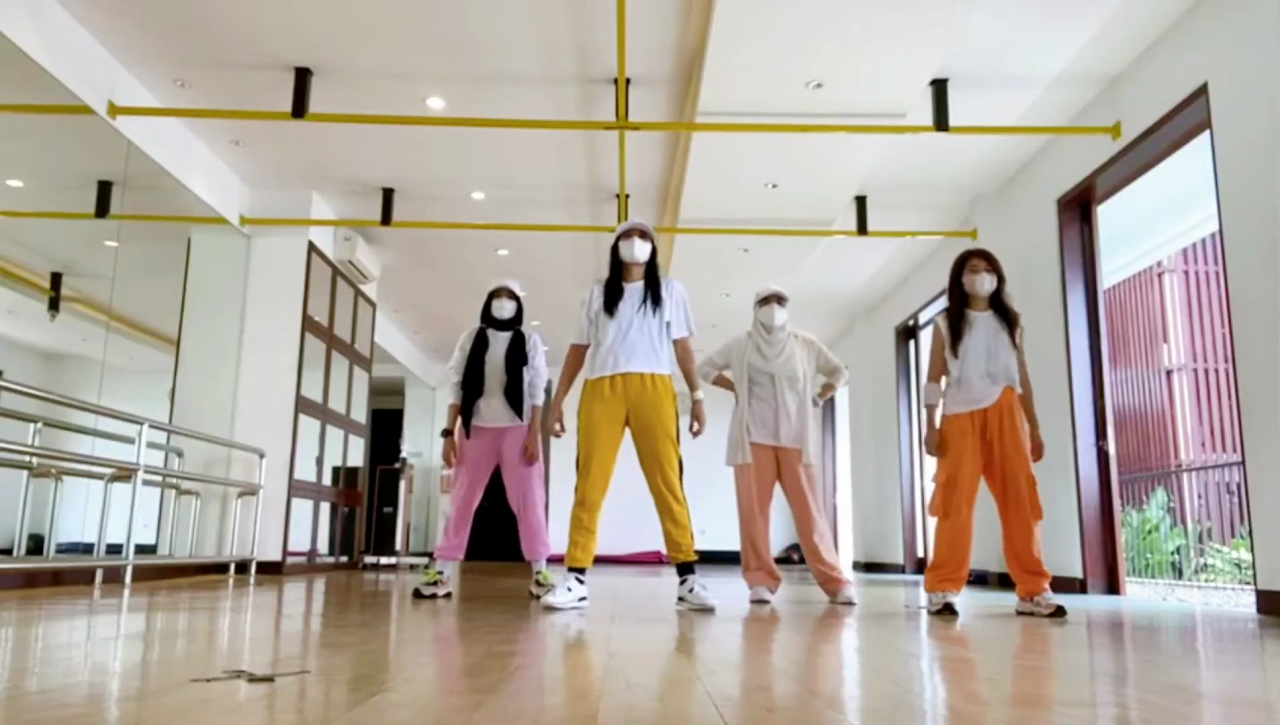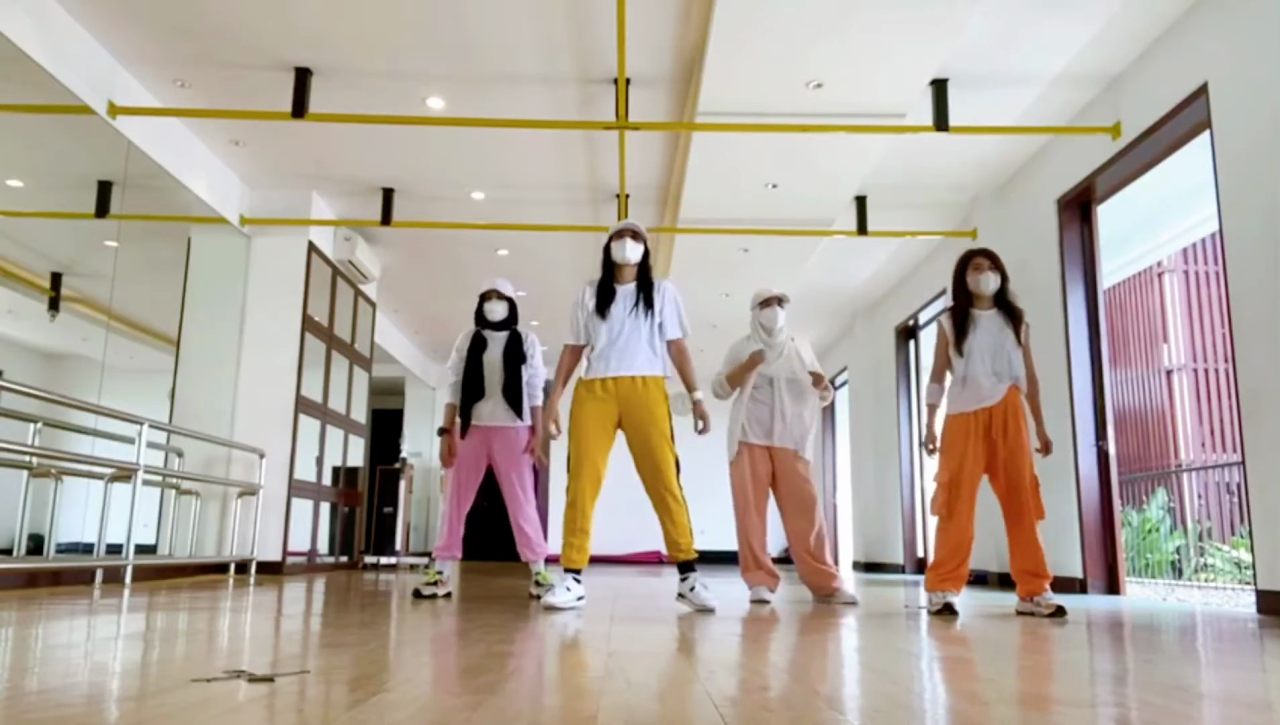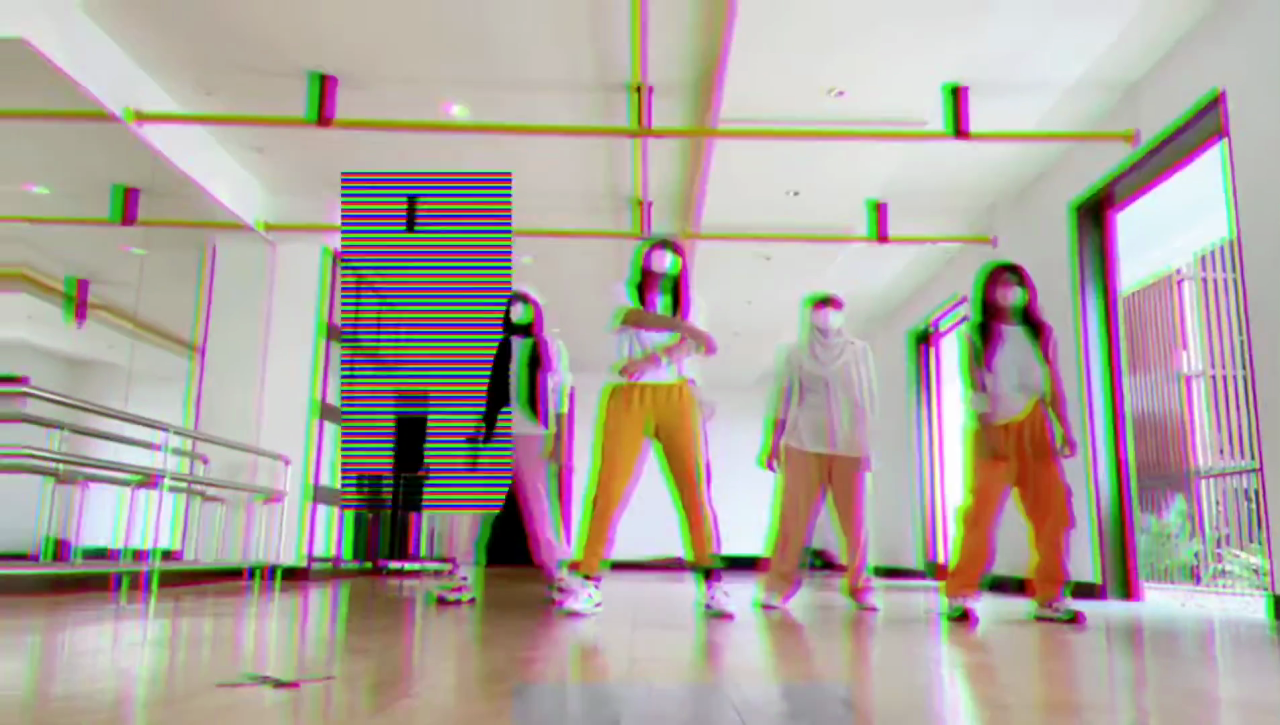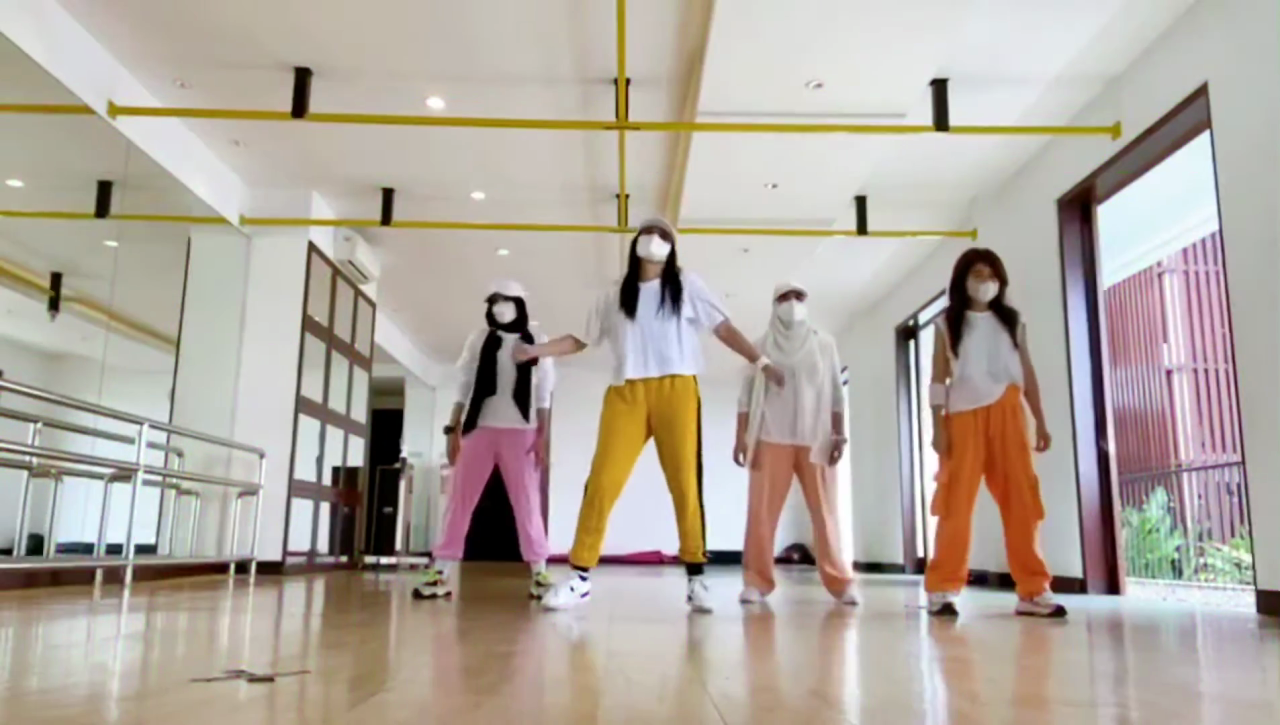
dt=1s
person 1, frame 1
left shoulder: (669, 290)
right shoulder: (598, 293)
left elbow: (682, 345)
right elbow: (579, 348)
left wrist: (697, 395)
right wrist: (557, 400)
left hip: (653, 388)
right hip: (601, 391)
left knee: (667, 480)
right knee: (589, 483)
left ankle: (687, 579)
right ankle: (576, 580)
person 1, frame 2
left shoulder: (662, 291)
right shoulder: (590, 293)
left elbow: (676, 346)
right elbow: (573, 348)
left wrist: (696, 396)
right wrist: (552, 399)
left hip: (645, 390)
right hip: (594, 392)
left knee: (664, 480)
right knee: (582, 482)
left ankle: (688, 576)
right ankle: (572, 579)
person 1, frame 3
left shoulder: (687, 297)
right shoulder: (624, 293)
left elbow: (692, 348)
right elbow: (632, 318)
left wrist: (650, 358)
right wrist: (686, 329)
left hip: (676, 397)
right hip: (628, 398)
left knee: (694, 491)
right knee: (609, 490)
left ankle: (713, 585)
right ankle: (588, 583)
person 1, frame 4
left shoulder: (687, 286)
right shoulder: (614, 295)
left elbow: (722, 327)
right elbow: (580, 339)
left wrist: (761, 362)
right wrist: (537, 350)
left hip: (676, 391)
right hip: (625, 394)
left knee: (685, 484)
right knee: (602, 482)
left ankle: (695, 579)
right ankle: (579, 576)
person 2, frame 1
left shoulder: (1010, 323)
right shoulder: (946, 324)
left elbow: (1021, 377)
right elbow: (934, 378)
left wrist: (1034, 427)
right wrist: (930, 425)
left hip: (1005, 414)
right hip: (961, 417)
left knee: (1019, 498)
right knee: (955, 501)
left ankle: (1032, 590)
right ankle: (942, 588)
person 2, frame 2
left shoulder: (1016, 321)
right shoulder: (950, 322)
left elbow: (1029, 376)
right elbow: (938, 376)
left wrist: (1040, 425)
right wrist: (929, 424)
left hip: (1009, 414)
right hip: (965, 415)
left knee: (1022, 499)
right knee: (958, 500)
left ankle: (1033, 590)
right ankle: (943, 588)
person 2, frame 3
left shoulder: (1042, 334)
right shoulder: (978, 335)
left elbow: (1054, 385)
right elbow: (976, 387)
left wrist: (1065, 428)
right wrist: (987, 431)
left hip: (1035, 426)
right hip: (996, 428)
left knee: (1053, 510)
right knee: (984, 509)
left ankle: (1050, 597)
right ankle: (960, 593)
person 2, frame 4
left shoulder: (1012, 321)
right shoulder: (947, 323)
left elbow: (1026, 374)
right elbow: (938, 379)
left wrist: (1040, 421)
right wrist: (939, 426)
left hip: (1007, 414)
right hip: (964, 417)
left knee: (1022, 500)
right knee: (956, 502)
left ankle: (1033, 592)
right ankle: (942, 589)
person 3, frame 1
left shoulder: (530, 342)
right shoulder: (472, 338)
left elbow: (537, 391)
right elbow: (458, 387)
left wrist: (535, 433)
right wrist: (449, 432)
left hip: (517, 429)
right hip: (477, 429)
left knee: (529, 500)
right knee: (463, 500)
left ankle: (540, 572)
right ankle: (442, 572)
person 3, frame 2
left shoulder: (526, 341)
right shoulder: (468, 340)
left elbow: (535, 392)
right elbow: (455, 388)
left wrist: (537, 433)
right wrist: (447, 431)
left hip: (513, 429)
right hip: (472, 428)
left knee: (521, 500)
right knee: (456, 499)
left ankle: (538, 571)
right ankle: (442, 572)
person 3, frame 3
left shoulder: (549, 348)
right shoulder: (496, 347)
left elbow: (559, 398)
right elbow: (484, 396)
left wrist: (560, 440)
right wrist: (473, 439)
left hip: (535, 437)
right hip: (500, 436)
left knee: (540, 511)
left ankle: (558, 579)
right ankle: (464, 578)
person 3, frame 4
left shoulder: (535, 344)
right shoulder: (480, 340)
left elbow: (543, 394)
right elbow: (464, 386)
left wrist: (541, 435)
right wrist: (453, 429)
left hip: (520, 431)
right hip: (479, 428)
left knee: (527, 503)
right knee: (460, 499)
left ankle: (538, 573)
right ankle: (442, 571)
person 4, frame 1
left shoulder: (805, 344)
right shoulder: (741, 344)
left elbow: (838, 371)
right elbow: (705, 367)
left wrist: (819, 398)
right wrist: (735, 387)
left hip: (795, 439)
right hip: (753, 438)
left knee: (809, 510)
right knee: (753, 509)
left ankle: (834, 581)
right ankle: (760, 580)
person 4, frame 2
left shoulder: (800, 347)
right shoulder: (742, 347)
left elbow: (824, 395)
right elbow: (719, 389)
left wrist: (824, 386)
right wrist: (745, 368)
left hip: (790, 441)
right hip: (750, 439)
left knee: (804, 507)
right knee: (750, 510)
left ankle: (825, 582)
right ankle: (759, 580)
person 4, frame 3
left shoulder: (858, 351)
right shoulder: (795, 353)
left elbow: (869, 401)
right elbow: (783, 401)
left wrist: (872, 448)
right wrist: (774, 443)
left hip: (849, 447)
right hip: (803, 445)
left knee: (854, 520)
right knee: (793, 517)
left ankle: (860, 588)
right ankle: (778, 585)
person 4, frame 4
left shoulder: (823, 343)
right shoulder: (762, 346)
left elbow: (835, 392)
right elbow: (748, 395)
left wrist: (838, 434)
right wrist: (741, 437)
left hip: (815, 439)
right hip: (771, 438)
left knee: (825, 511)
right knee: (761, 510)
left ankle: (840, 581)
right ankle: (757, 581)
